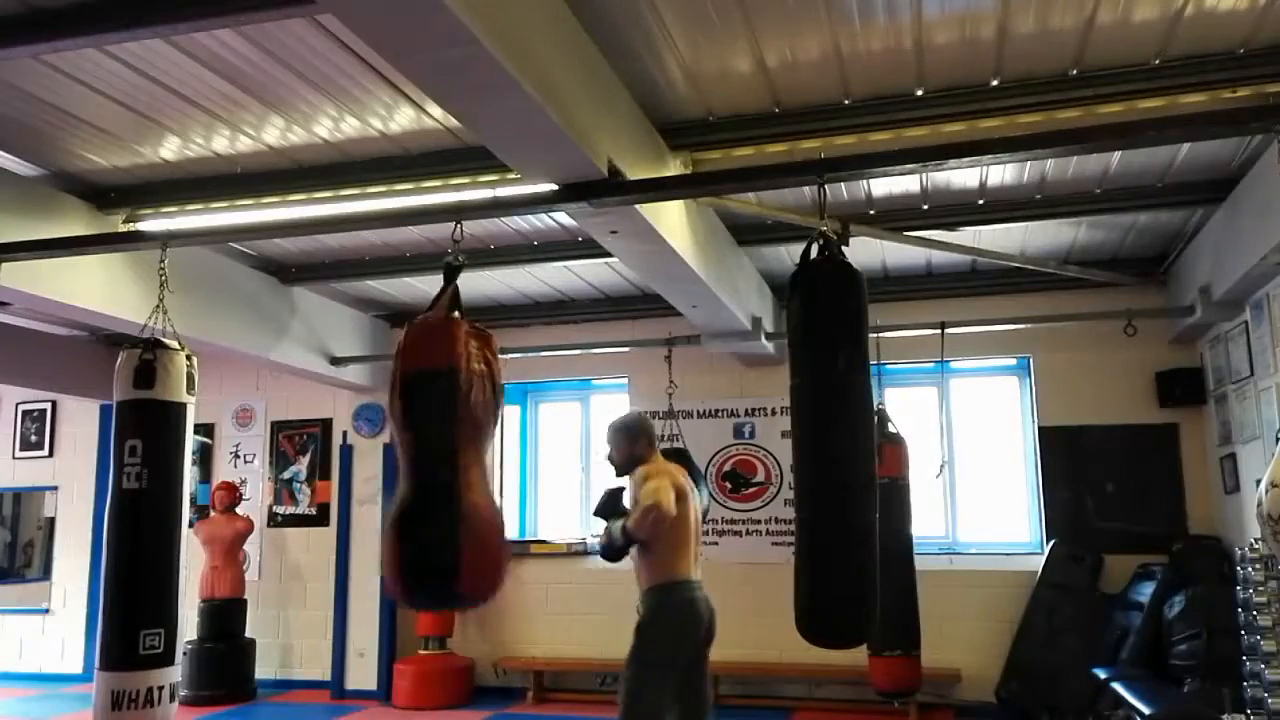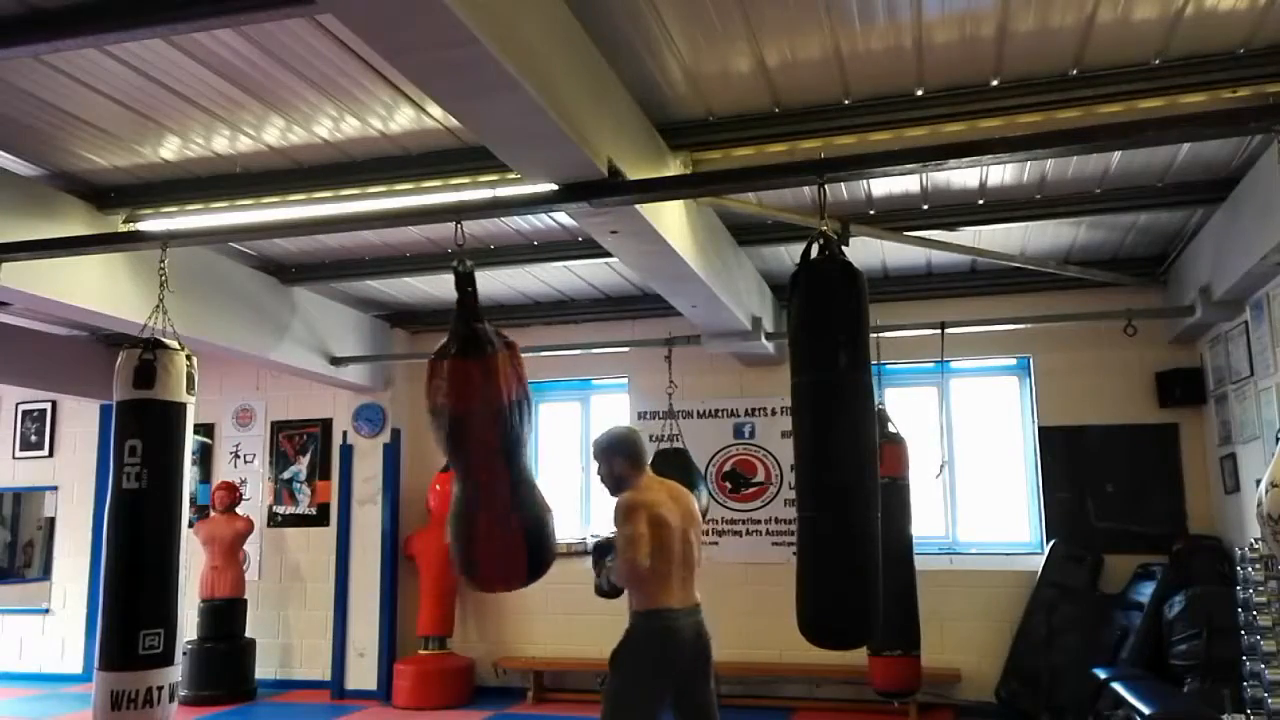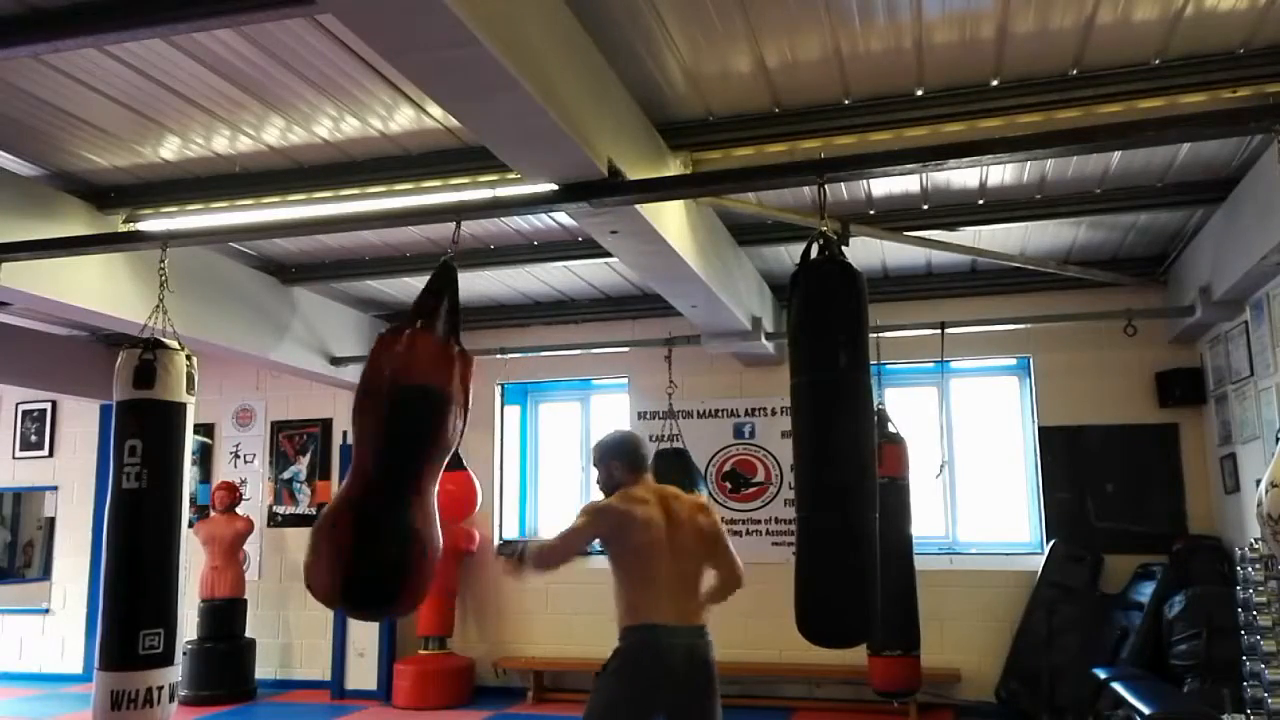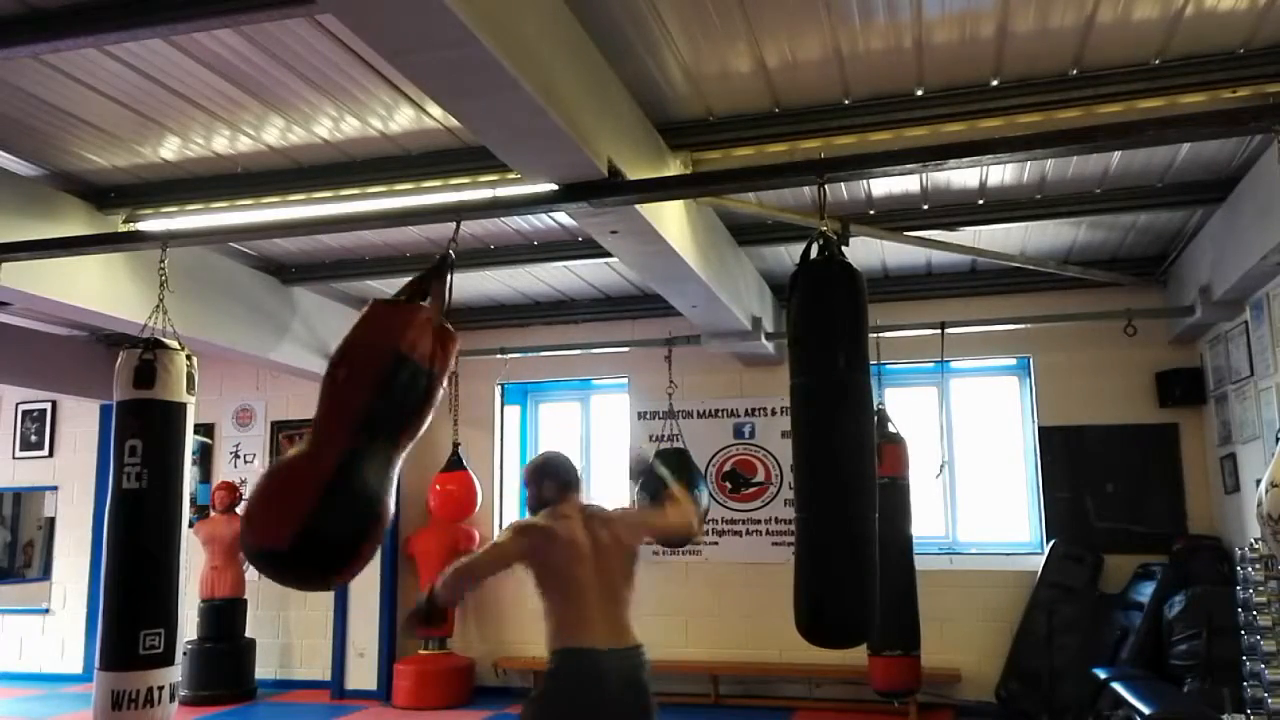
dt=0.7s
person 1, frame 1
left shoulder: (649, 476)
right shoulder: (676, 476)
left elbow: (658, 511)
left wrist: (618, 531)
right wrist: (626, 525)
left hip: (669, 608)
right hip: (695, 605)
person 1, frame 2
left shoulder: (633, 501)
right shoulder: (683, 496)
left elbow: (630, 567)
left wrist: (609, 572)
left hip: (653, 631)
right hip: (692, 626)
person 1, frame 3
left shoulder: (608, 512)
right shoulder: (696, 507)
left elbow: (549, 557)
right elbow: (733, 577)
left wrist: (523, 553)
left hip: (645, 653)
right hip: (695, 650)
person 1, frame 4
left shoulder: (535, 532)
right shoulder: (624, 523)
left elbow: (466, 574)
right elbow: (688, 521)
left wrist: (432, 604)
right wrist: (668, 485)
left hip: (579, 674)
right hip: (631, 670)
